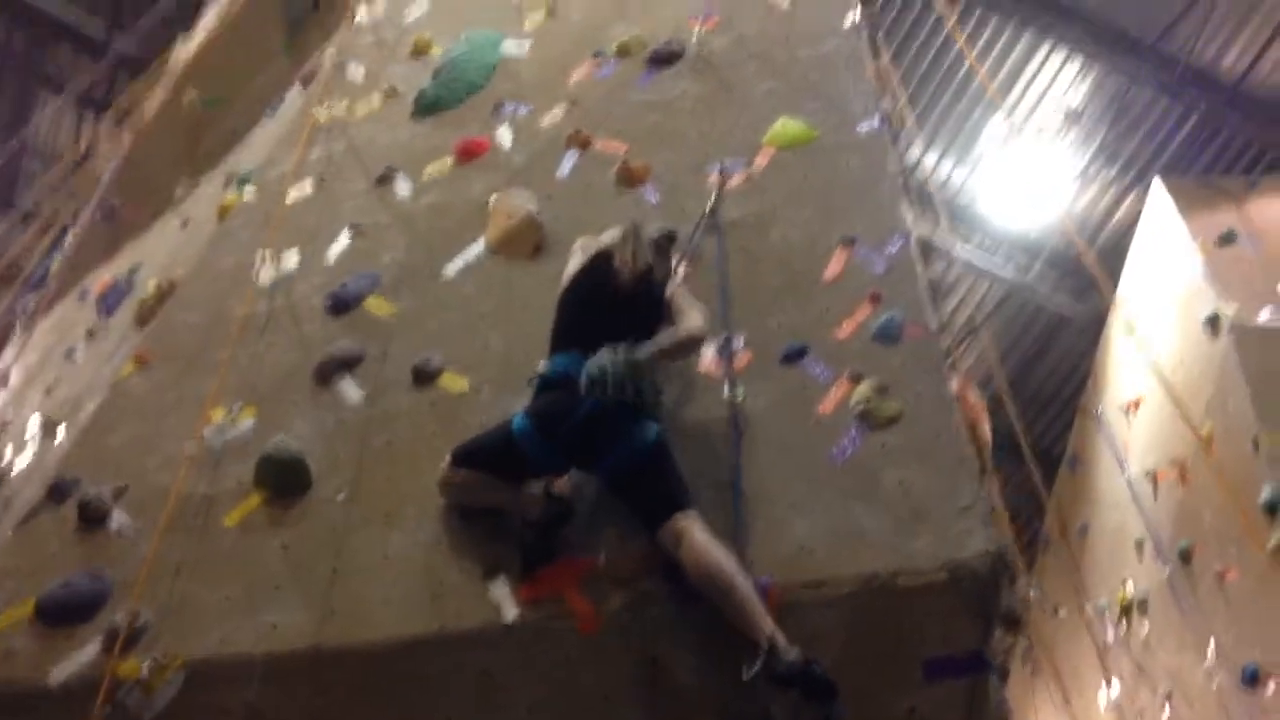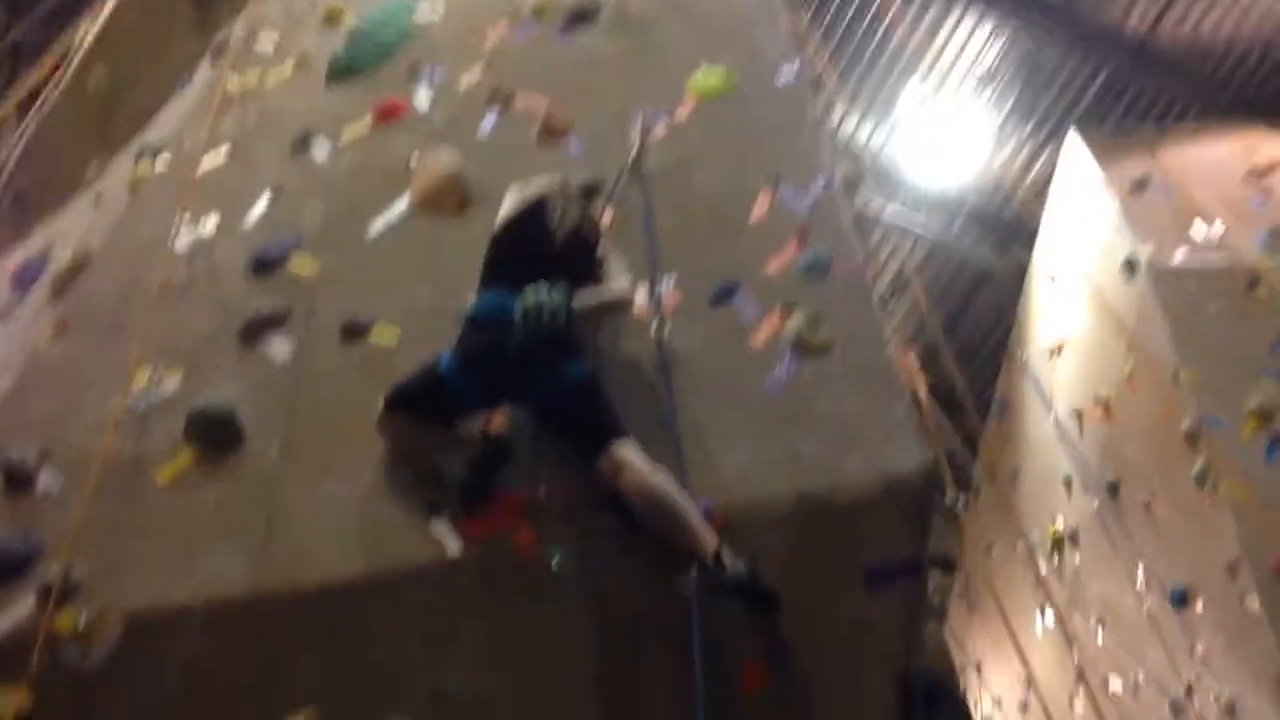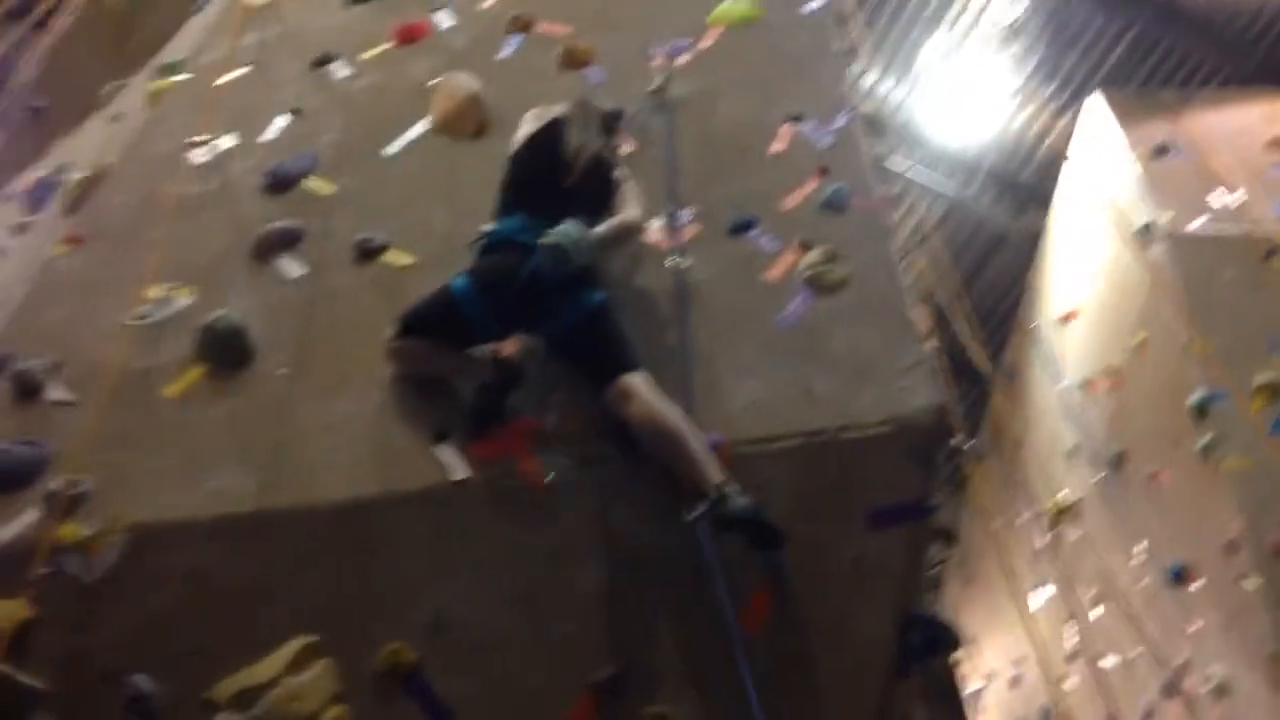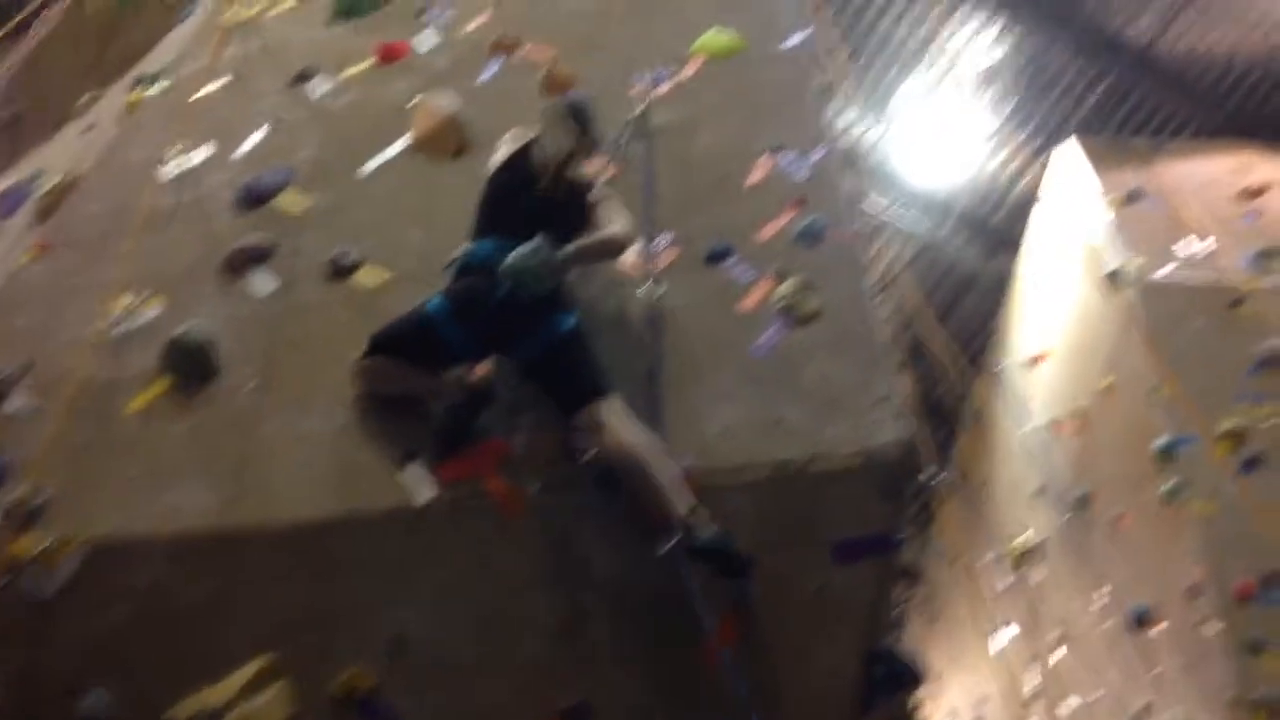
dt=0.4s
person 1, frame 1
left shoulder: (584, 261)
right shoulder: (664, 289)
right elbow: (694, 331)
left wrist: (622, 236)
right wrist: (634, 359)
left hip: (558, 407)
right hip: (622, 417)
left knee: (453, 477)
right knee: (685, 530)
left ankle: (541, 507)
right ankle: (776, 648)
person 1, frame 2
left shoulder: (518, 209)
right shoulder: (590, 243)
left wrist: (554, 190)
right wrist: (567, 304)
left hip: (486, 344)
right hip: (552, 352)
left knee: (392, 422)
right knee: (621, 460)
left ankle: (482, 446)
right ankle: (719, 562)
person 1, frame 3
left shoulder: (537, 125)
right shoulder: (613, 171)
right elbow: (631, 220)
left wrist: (571, 112)
right wrist: (587, 240)
left hip: (502, 269)
right hip: (566, 281)
left knee: (402, 346)
right knee: (632, 390)
left ankle: (493, 369)
right ankle: (724, 495)
person 1, frame 4
left shoulder: (513, 150)
right shoulder: (587, 193)
right elbow: (619, 236)
right wrist: (556, 260)
left hip: (475, 292)
right hip: (539, 305)
left knee: (370, 367)
right knee: (602, 416)
left ankle: (459, 391)
right ankle: (692, 525)
